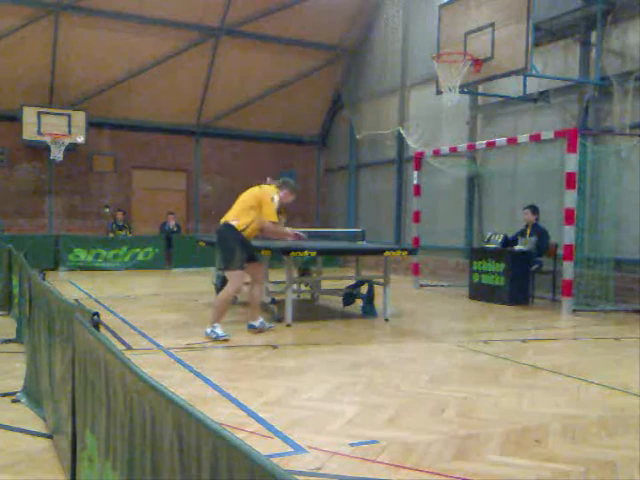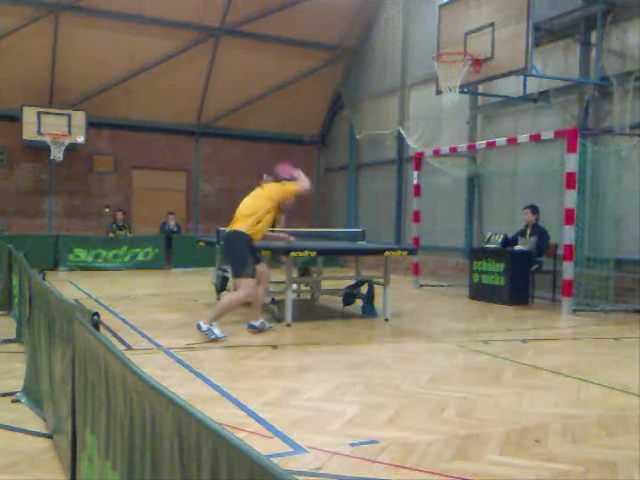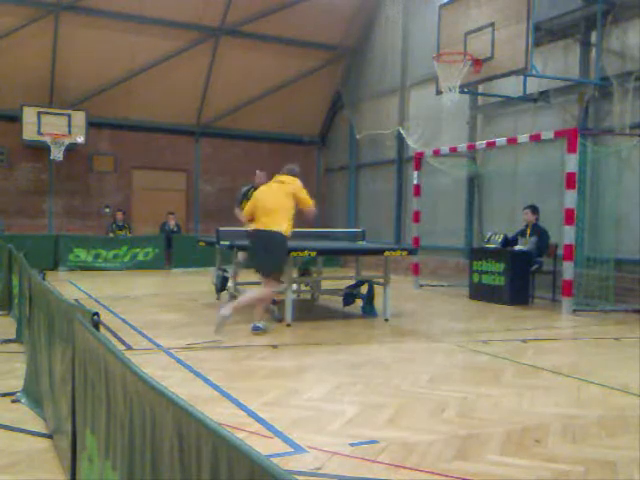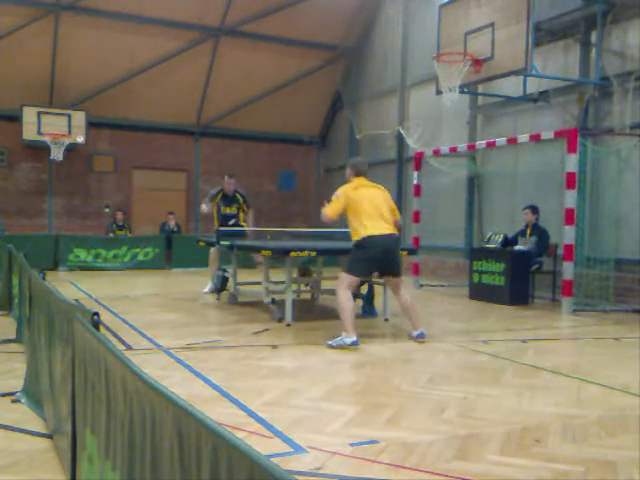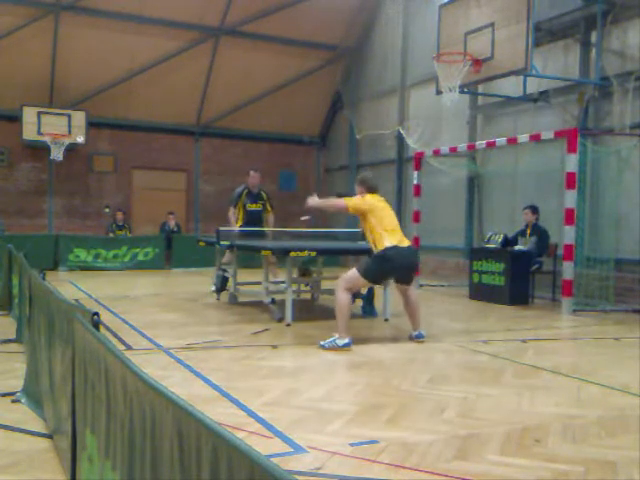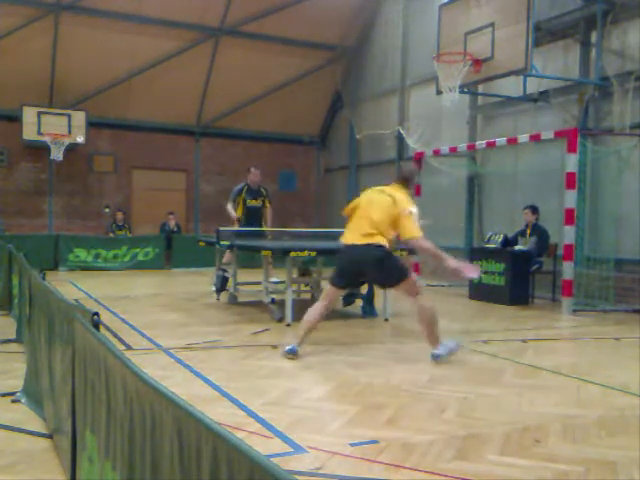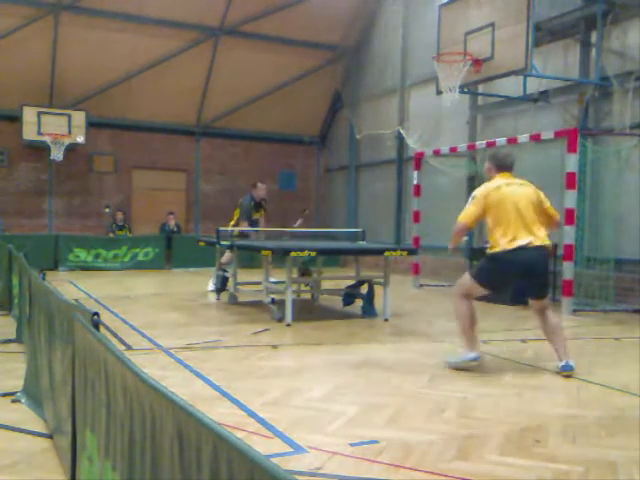
dt=0.7s
person 1, frame 1
left shoulder: (265, 192)
right shoulder: (272, 195)
left elbow: (260, 227)
right elbow: (268, 226)
left wrist: (285, 234)
right wrist: (289, 234)
left hip: (238, 236)
right hip: (231, 235)
left knee: (258, 276)
right knee: (236, 283)
left ankle: (255, 321)
right ankle: (213, 326)
person 1, frame 2
left shoulder: (264, 194)
right shoulder: (275, 190)
right elbow: (305, 186)
left wrist: (278, 236)
right wrist: (299, 174)
left hip: (242, 241)
right hip: (238, 242)
left knee: (263, 277)
right knee: (245, 291)
left ankle: (256, 322)
right ankle: (207, 324)
person 1, frame 3
left shoulder: (262, 189)
right shoulder: (294, 184)
left elbow: (245, 217)
right elbow: (311, 212)
right wrist: (291, 208)
left hip: (256, 236)
right hip: (275, 238)
left knee: (268, 282)
right knee: (269, 288)
left ankle: (258, 322)
right ankle: (230, 309)
person 1, frame 4
left shoulder: (346, 190)
right shoulder: (381, 190)
left elbow: (328, 217)
right elbow: (398, 221)
left wrist: (324, 211)
left hip: (368, 243)
right hip: (390, 241)
left knee: (343, 288)
right knee: (399, 288)
left ankle: (349, 337)
right ankle: (417, 331)
person 1, frame 5
left shoulder: (366, 201)
right shoulder: (383, 204)
left elbow: (338, 204)
left wrist: (316, 203)
left hip: (390, 255)
right hip: (410, 254)
left knee: (343, 286)
right knee: (407, 290)
left ankle: (343, 338)
right ankle: (417, 332)
person 1, frame 6
left shoulder: (369, 193)
right shoulder: (405, 204)
left elbow: (347, 213)
right elbow: (416, 242)
right wrist: (447, 260)
left hip: (348, 253)
right hip: (375, 254)
left knee: (325, 301)
right knee: (418, 294)
left ankle: (295, 345)
right ankle: (437, 348)
person 1, frame 7
left shoulder: (485, 191)
right shoulder: (531, 190)
left elbow: (461, 227)
right elbow: (555, 222)
left wrist: (453, 242)
left hip: (505, 257)
right hip: (537, 255)
left knee: (461, 293)
right knee: (543, 310)
left ankle: (471, 352)
right ankle: (564, 362)
